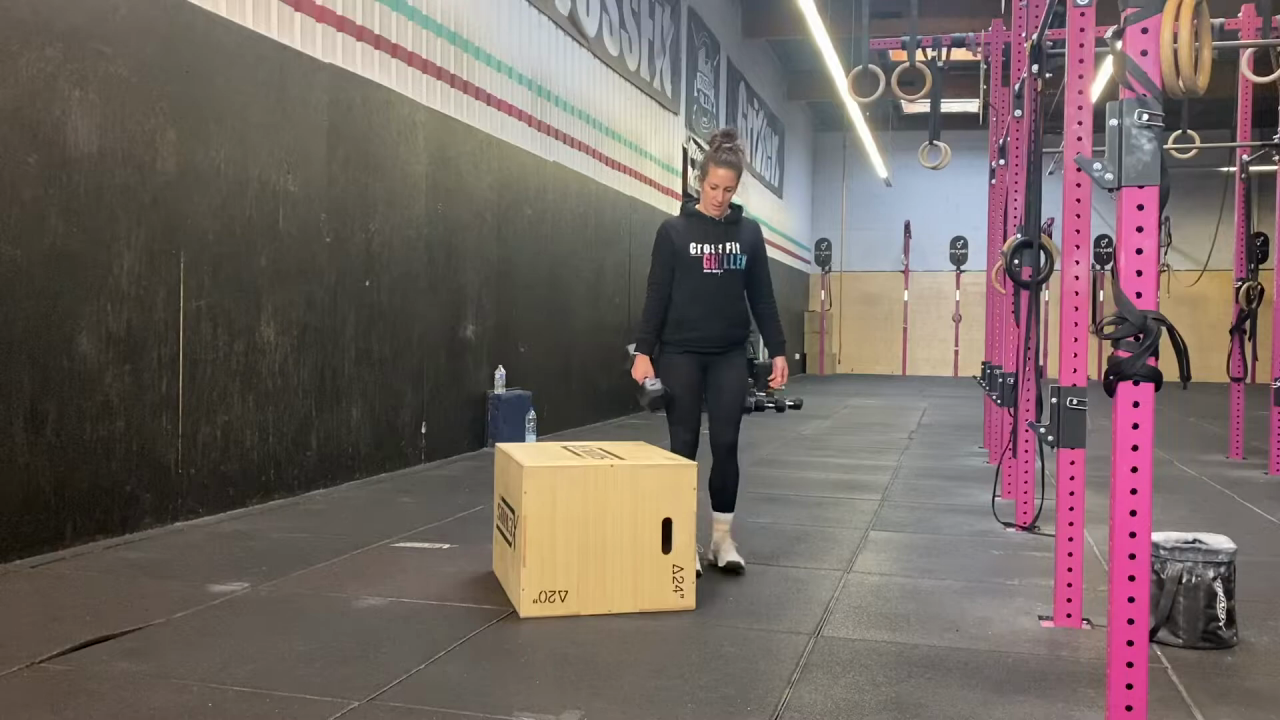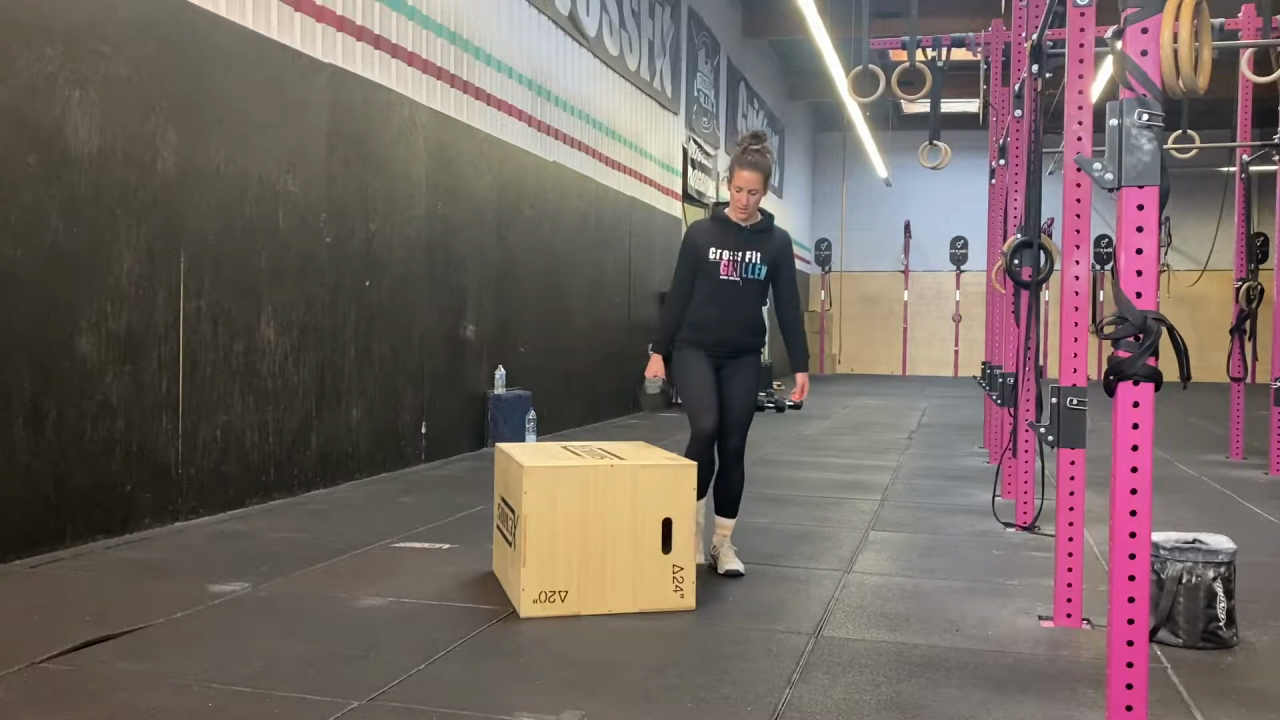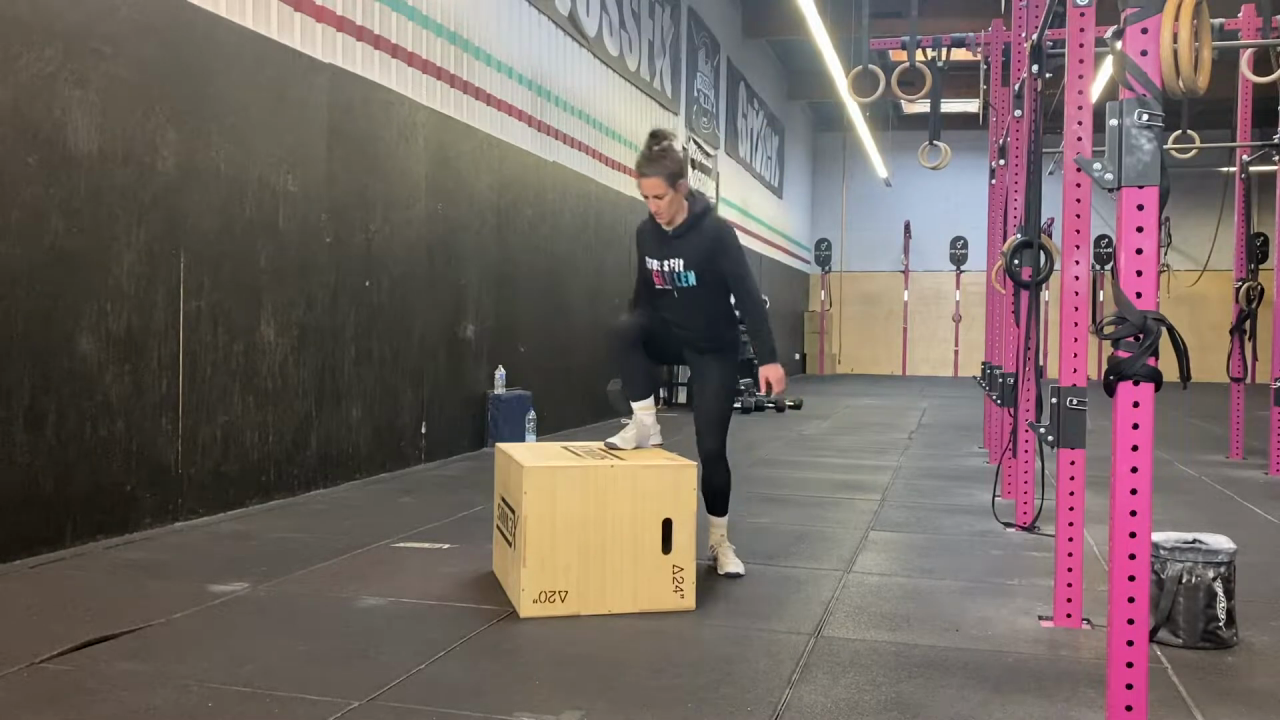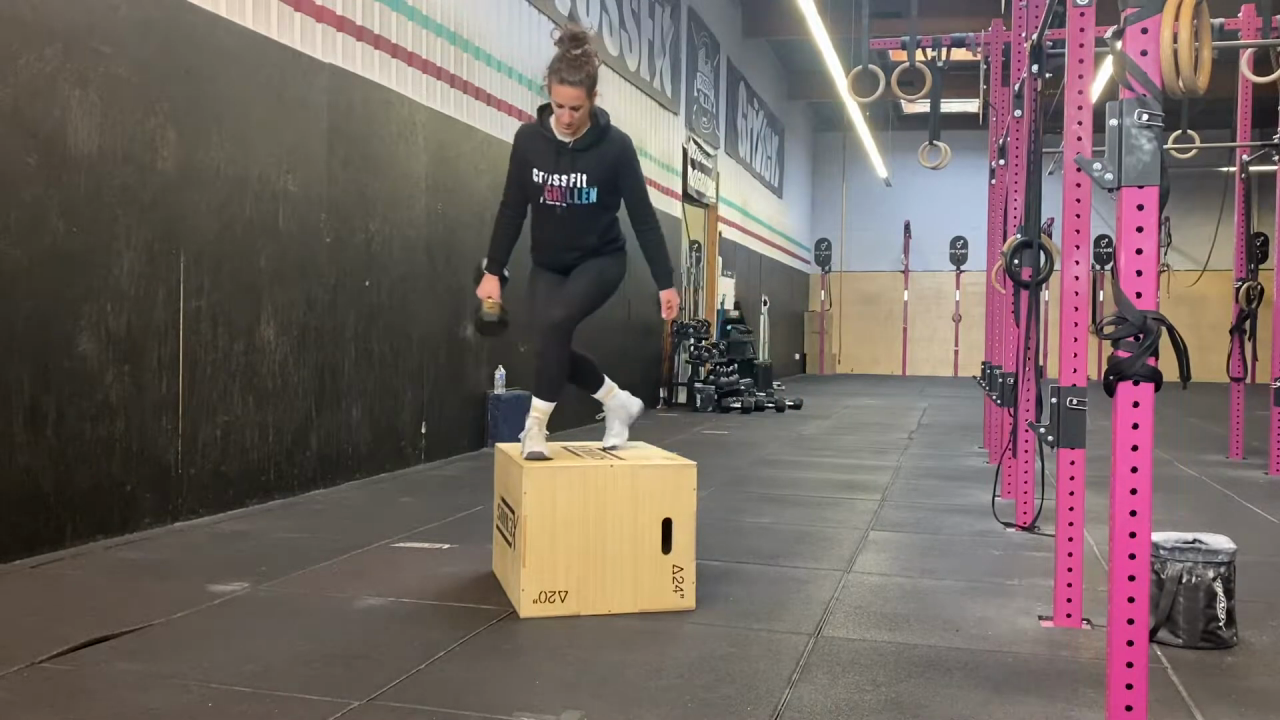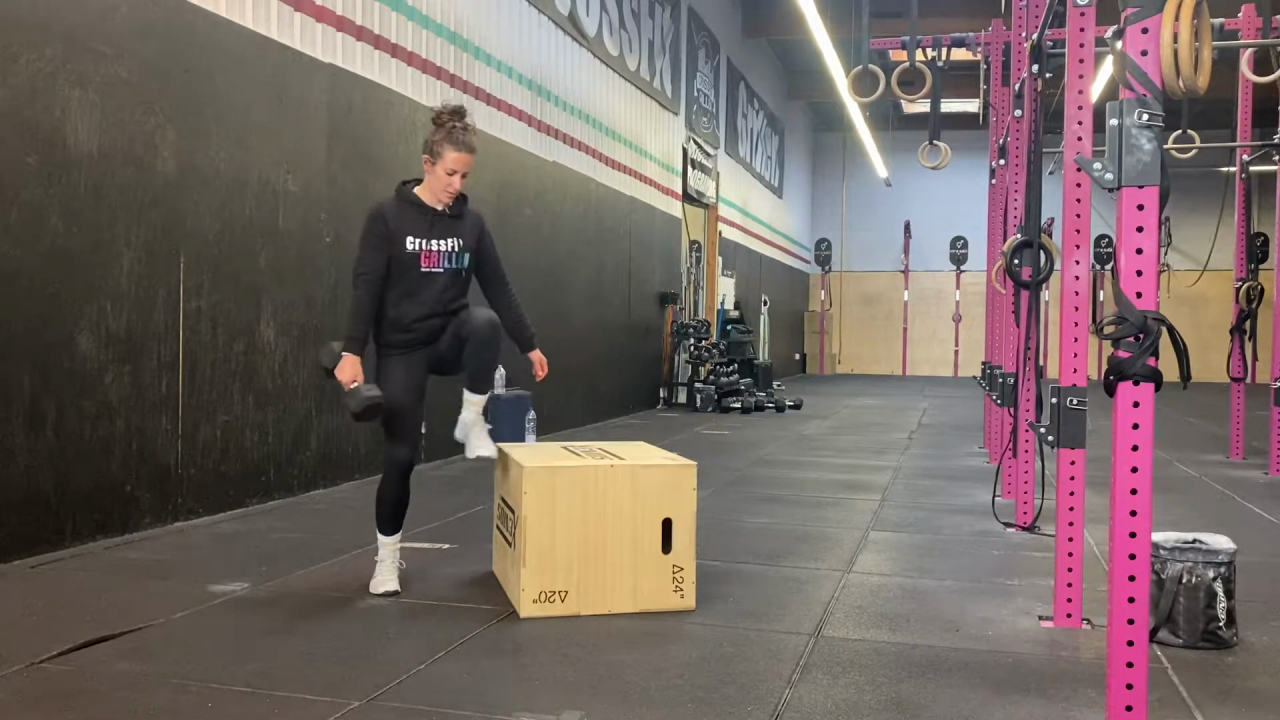
dt=1s
person 1, frame 1
left shoulder: (749, 232)
right shoulder: (673, 230)
left elbow: (762, 297)
right elbow: (657, 294)
left wrist: (778, 350)
right wrist: (643, 351)
left hip: (729, 355)
right hip: (680, 353)
left knee: (727, 445)
right knee: (684, 445)
left ankle: (722, 537)
person 1, frame 2
left shoulder: (777, 241)
right shoulder: (701, 232)
left elbow: (788, 308)
right elbow: (678, 294)
left wrist: (800, 366)
right wrist: (658, 351)
left hip: (743, 356)
right hip: (694, 346)
left knee: (733, 449)
right knee: (705, 430)
left ankle: (724, 541)
right ankle: (696, 526)
person 1, frame 3
left shoulder: (715, 232)
right shoulder: (645, 233)
left elbow: (746, 294)
right elbow: (643, 294)
left wrist: (768, 359)
right wrist: (635, 350)
left hip: (713, 349)
right hip: (667, 334)
left knee: (711, 447)
right knee: (625, 328)
left ankle: (720, 539)
right ankle: (644, 423)
person 1, frame 4
left shoulder: (615, 146)
right shoulder: (529, 139)
left elbow: (642, 216)
right elbow: (512, 208)
left wrist: (665, 282)
right wrist: (493, 271)
left hip: (600, 259)
right hip: (548, 263)
left knee: (558, 322)
right knee: (548, 342)
left ankle: (536, 427)
right ankle: (618, 402)
person 1, frame 5
left shoulder: (471, 222)
right shoulder: (387, 216)
left elbow: (498, 288)
right elbow: (366, 288)
left wrist: (529, 344)
right wrist: (352, 352)
left hip: (451, 334)
right hip: (401, 348)
left knee: (483, 321)
right knee: (400, 455)
left ankle: (473, 422)
right ankle: (387, 558)
